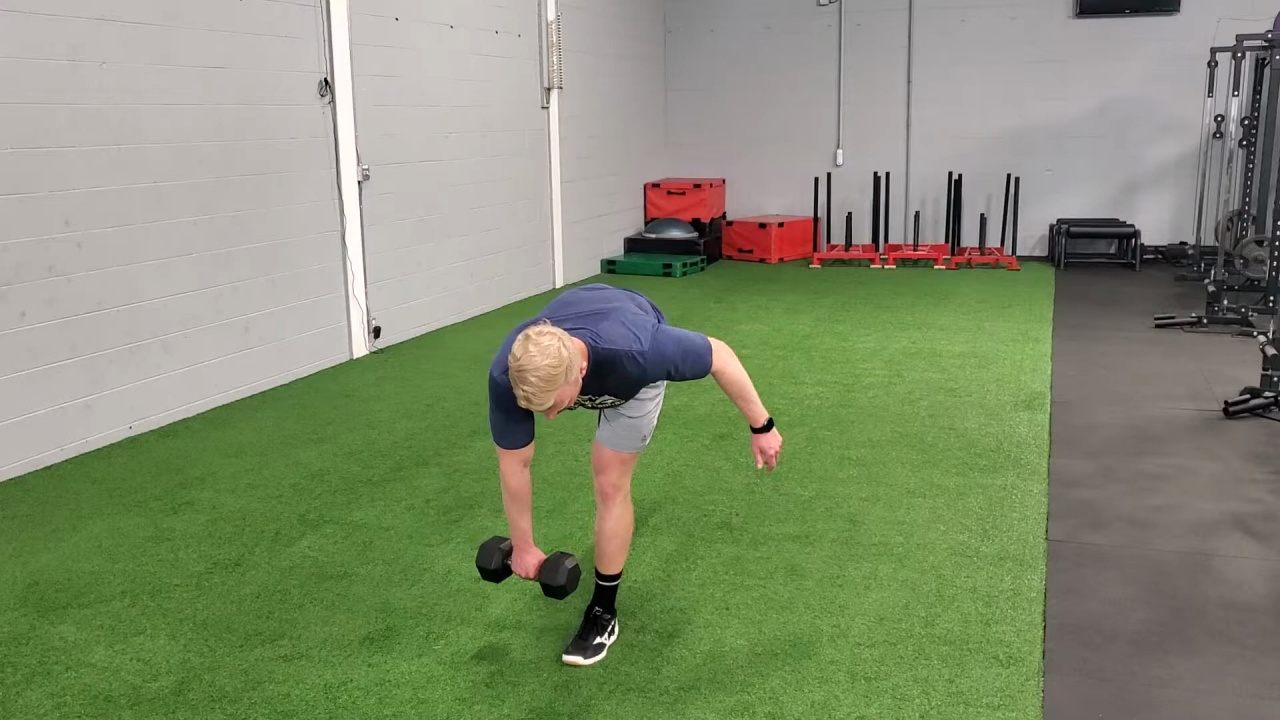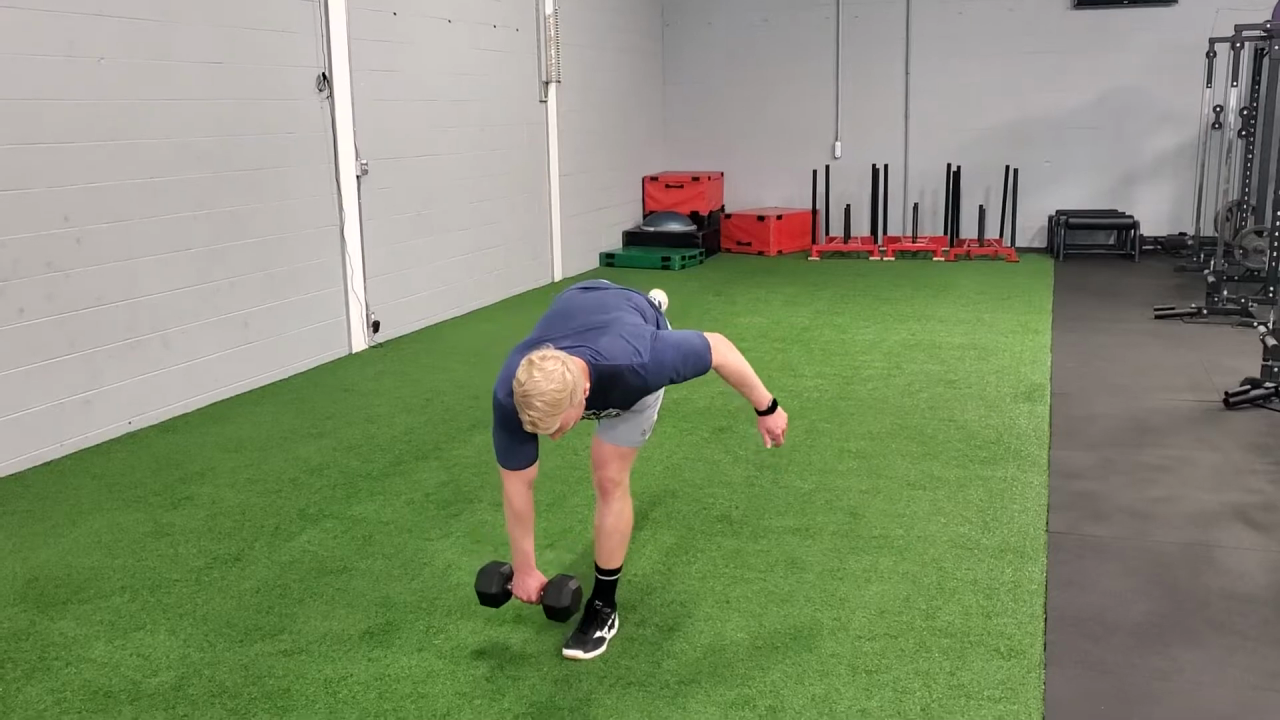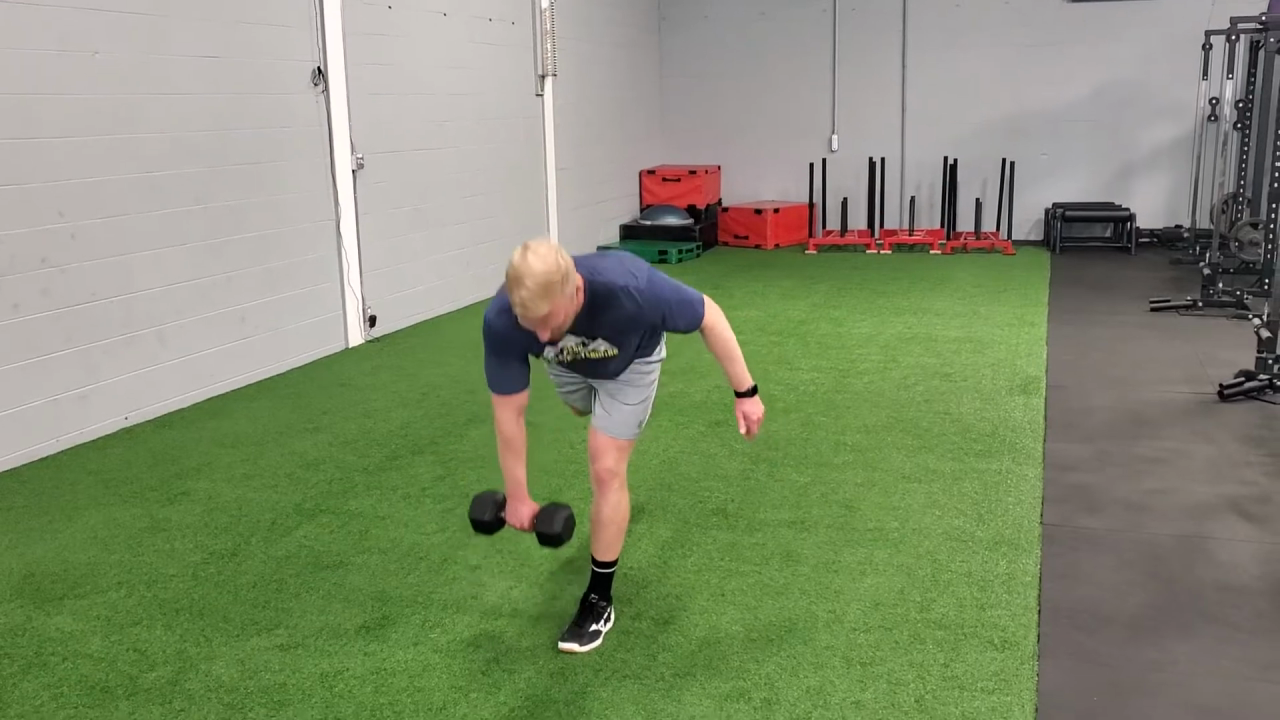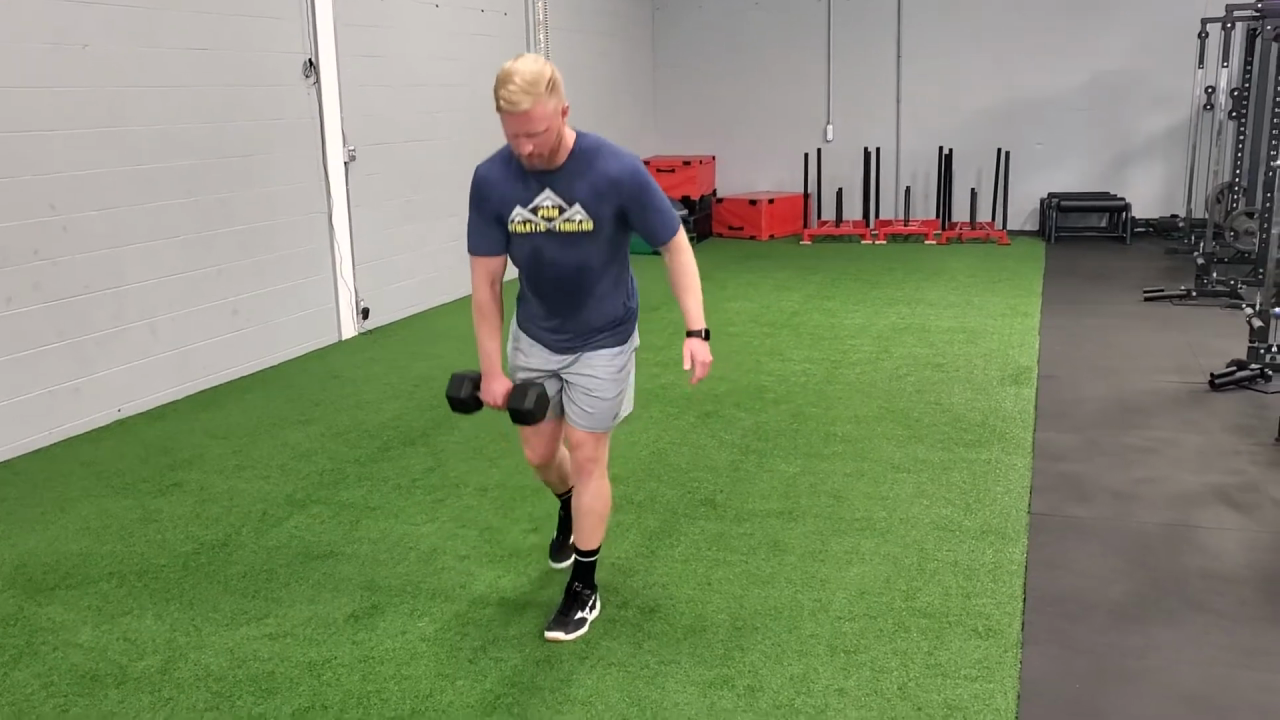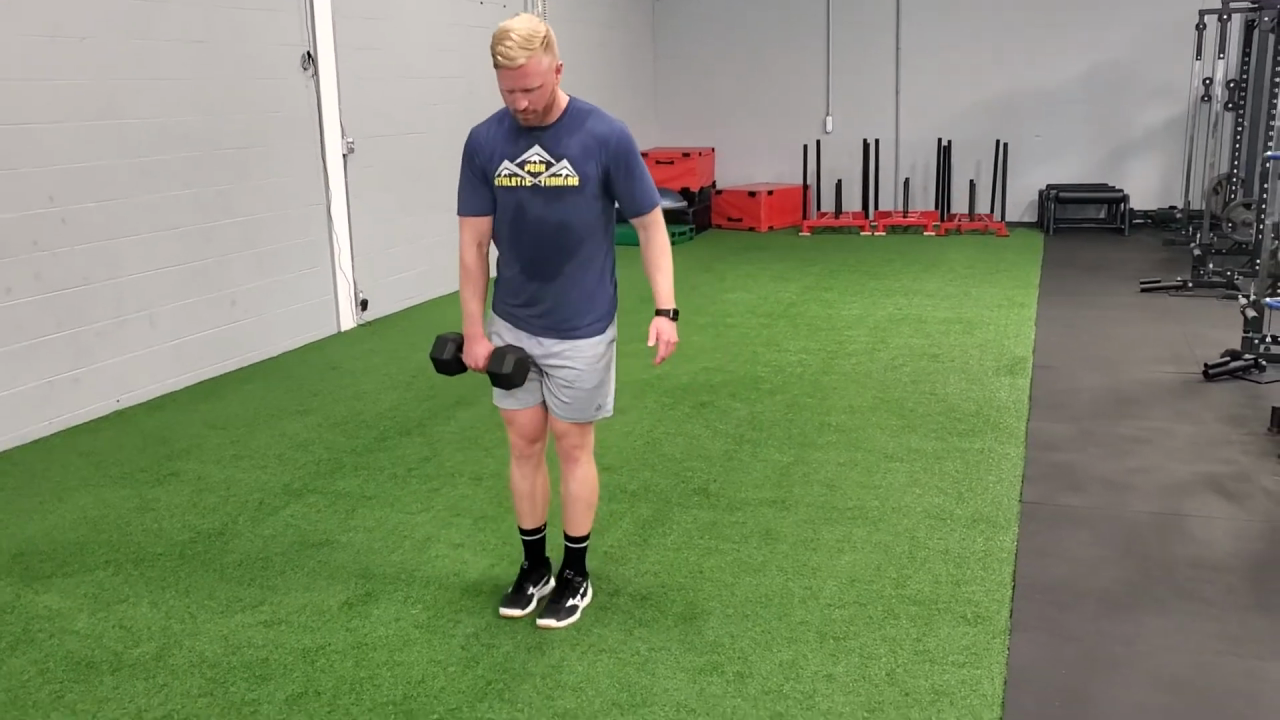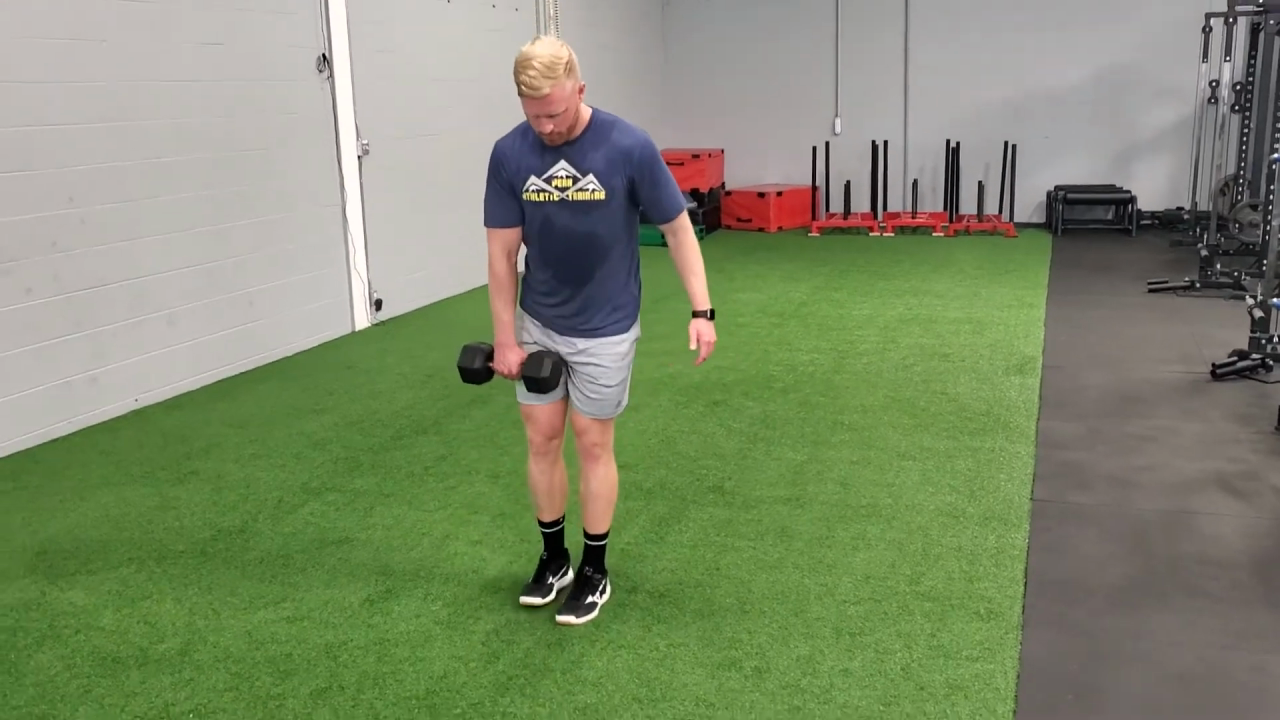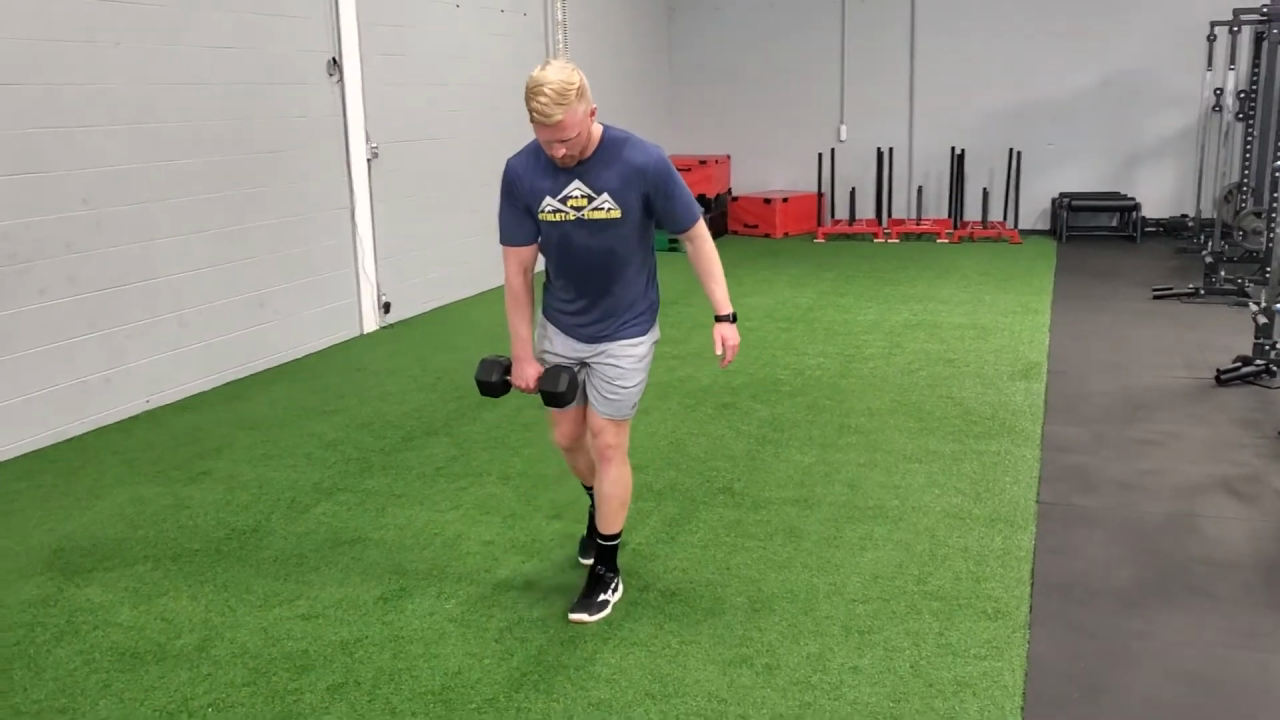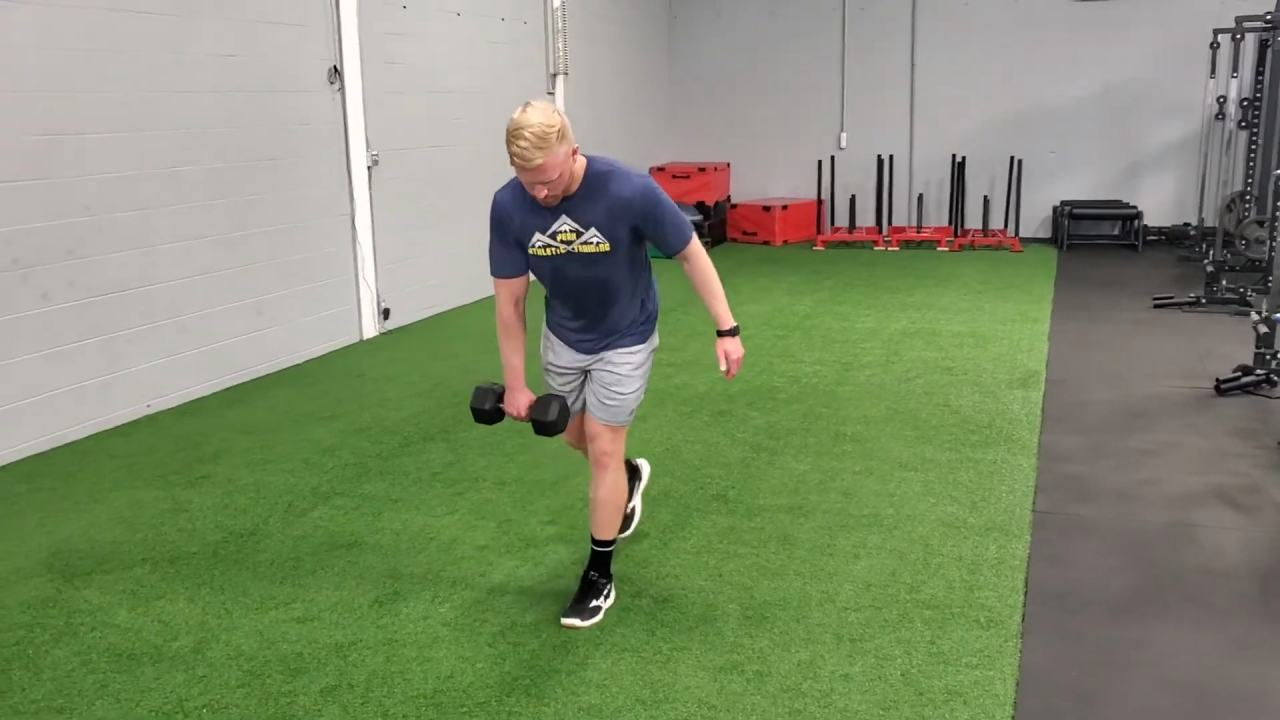
dt=0.5s
person 1, frame 1
left shoulder: (637, 352)
right shoulder: (507, 374)
left elbow: (719, 354)
right elbow: (514, 465)
left wrist: (761, 425)
right wrist: (523, 546)
left hip: (634, 364)
left knee: (609, 482)
left ankle: (603, 611)
person 1, frame 2
left shoulder: (637, 363)
right shoulder: (513, 394)
left elbow: (716, 348)
right elbow: (518, 486)
left wrist: (766, 407)
right wrist: (523, 569)
left knee: (608, 477)
left ankle: (603, 604)
person 1, frame 3
left shoulder: (631, 289)
right shoulder: (503, 318)
left elbow: (708, 316)
right elbow: (509, 412)
left wrist: (745, 392)
right wrist: (517, 497)
left hip: (631, 360)
left knee: (605, 468)
right knee: (589, 417)
left ankle: (599, 599)
person 1, frame 4
left shoulder: (616, 171)
right shoulder: (491, 179)
left elbow: (674, 245)
right elbow: (485, 281)
left wrist: (695, 331)
right wrist: (491, 370)
left hip: (601, 340)
right hip: (534, 338)
left knee: (586, 457)
right knee: (538, 453)
left ankle: (584, 587)
right ankle: (570, 505)
person 1, frame 5
left shoulder: (605, 137)
right shoulder: (484, 142)
left elbow: (650, 225)
right elbow: (474, 243)
left wrist: (665, 310)
right wrist: (474, 331)
left hip: (581, 328)
right hip: (512, 325)
left knee: (572, 447)
right knee: (524, 444)
left ankle: (575, 575)
right ankle: (535, 567)
person 1, frame 6
left shoulder: (629, 148)
right shoulder: (509, 154)
left elbow: (677, 228)
right elbow: (502, 253)
left wrist: (701, 310)
right wrist: (504, 339)
left hip: (605, 327)
right hip: (538, 324)
left knee: (592, 443)
right knee: (541, 439)
left ankle: (594, 571)
right ankle: (553, 558)
person 1, frame 7
left shoulder: (643, 163)
right shoulder: (521, 172)
left elbow: (694, 235)
right elbow: (518, 270)
left wrist: (723, 315)
right wrist: (523, 354)
left hip: (624, 331)
right hip: (559, 327)
left knee: (607, 444)
right knee: (568, 439)
left ankle: (606, 571)
right ankle: (601, 504)
person 1, frame 8
left shoulder: (630, 191)
right shoulder: (509, 206)
left elbow: (690, 253)
right elbow: (509, 300)
left wrist: (726, 329)
right wrist: (515, 384)
left hip: (623, 338)
right hip: (563, 337)
left knee: (603, 449)
right knee: (577, 440)
left ankle: (599, 577)
right ankle: (629, 476)
